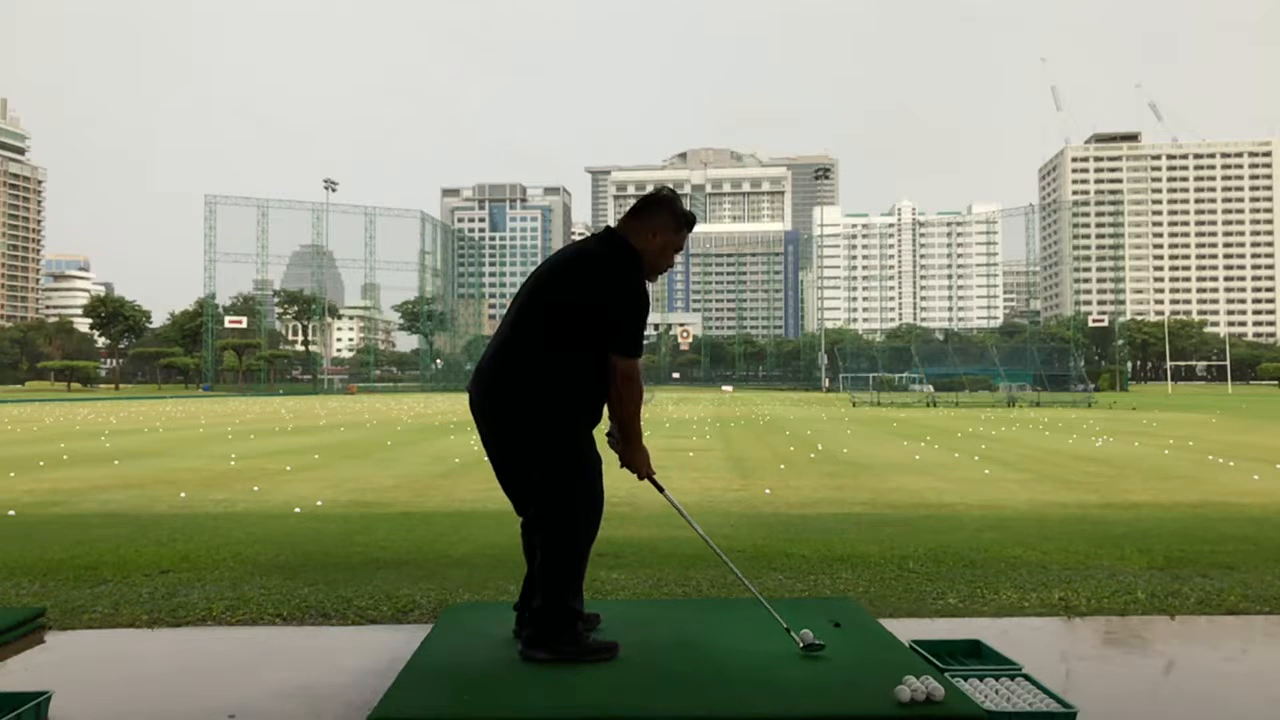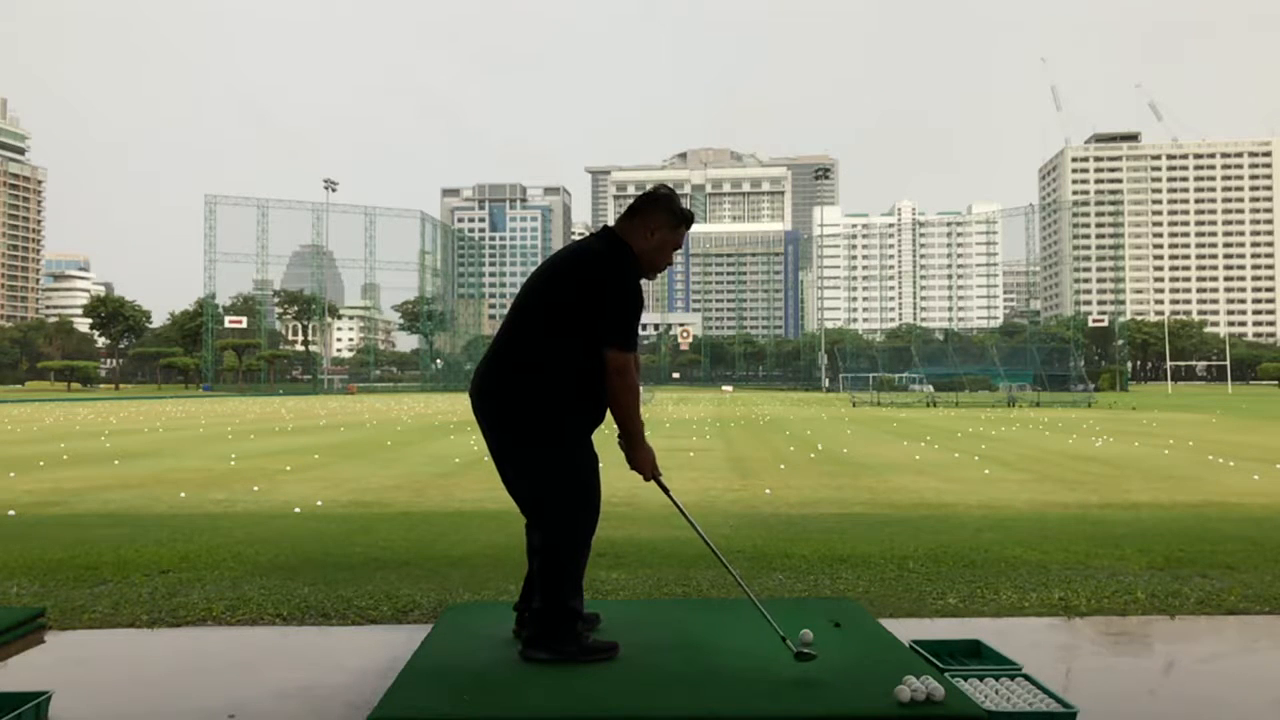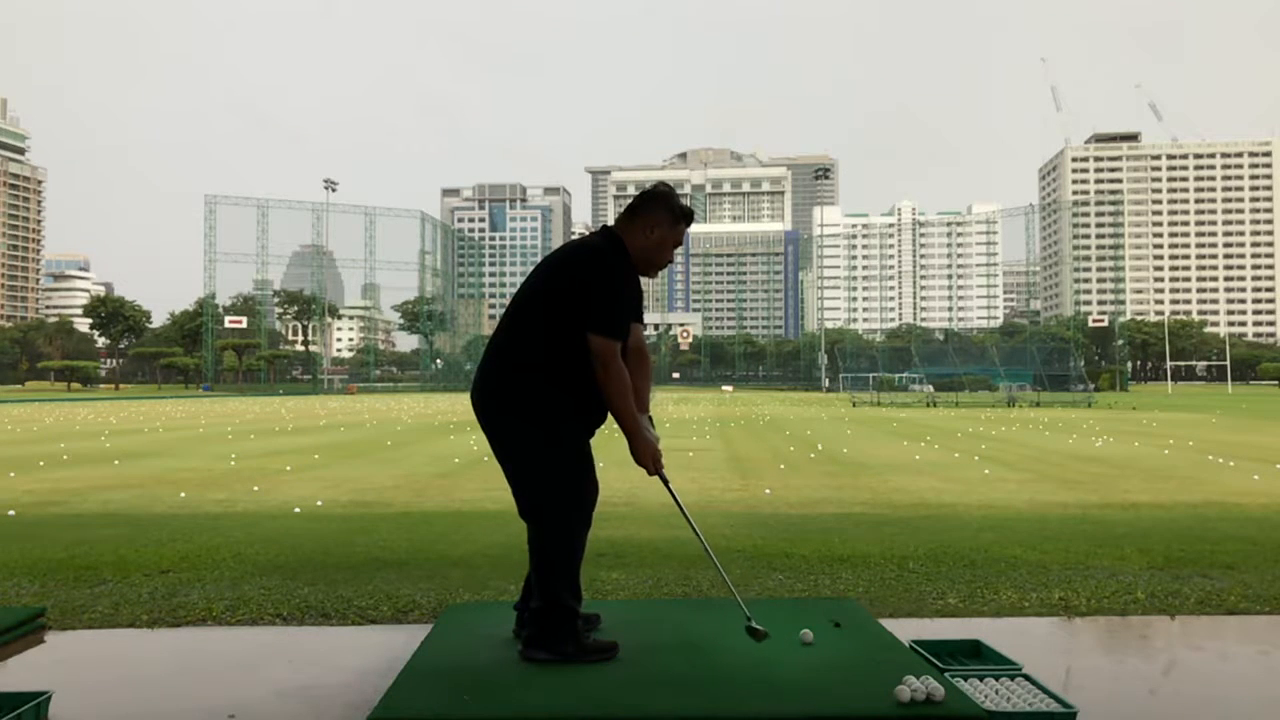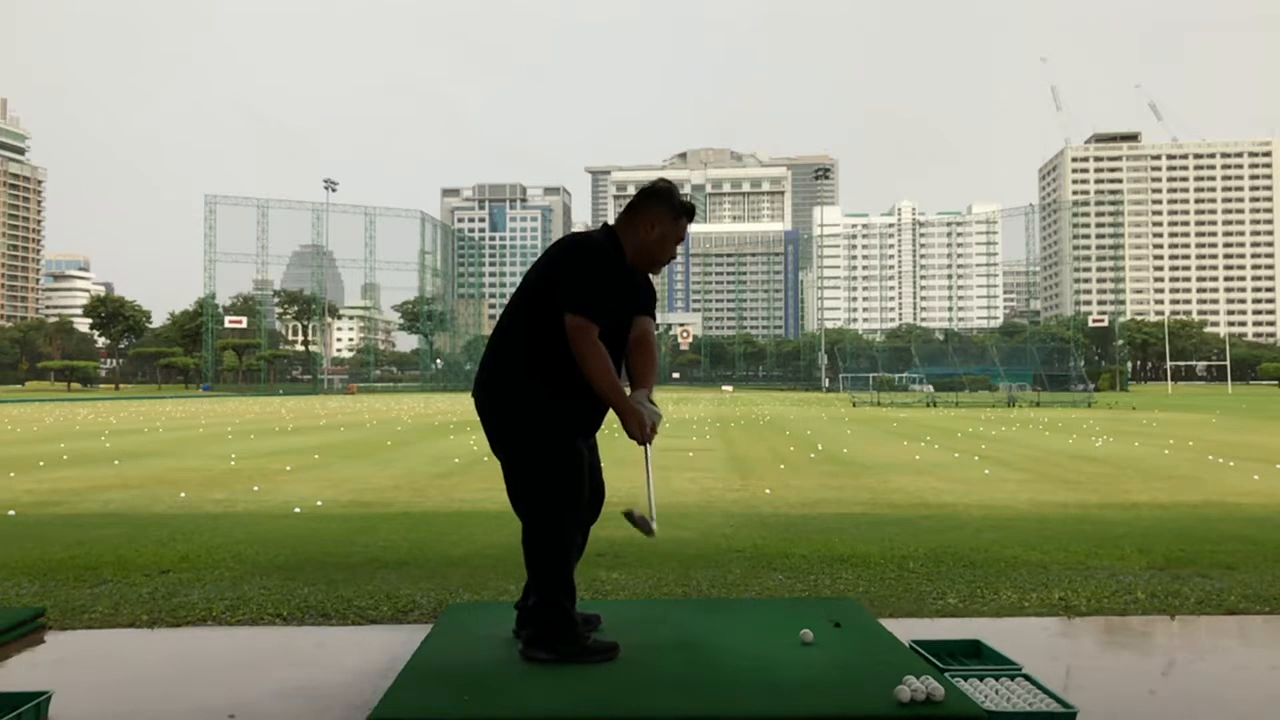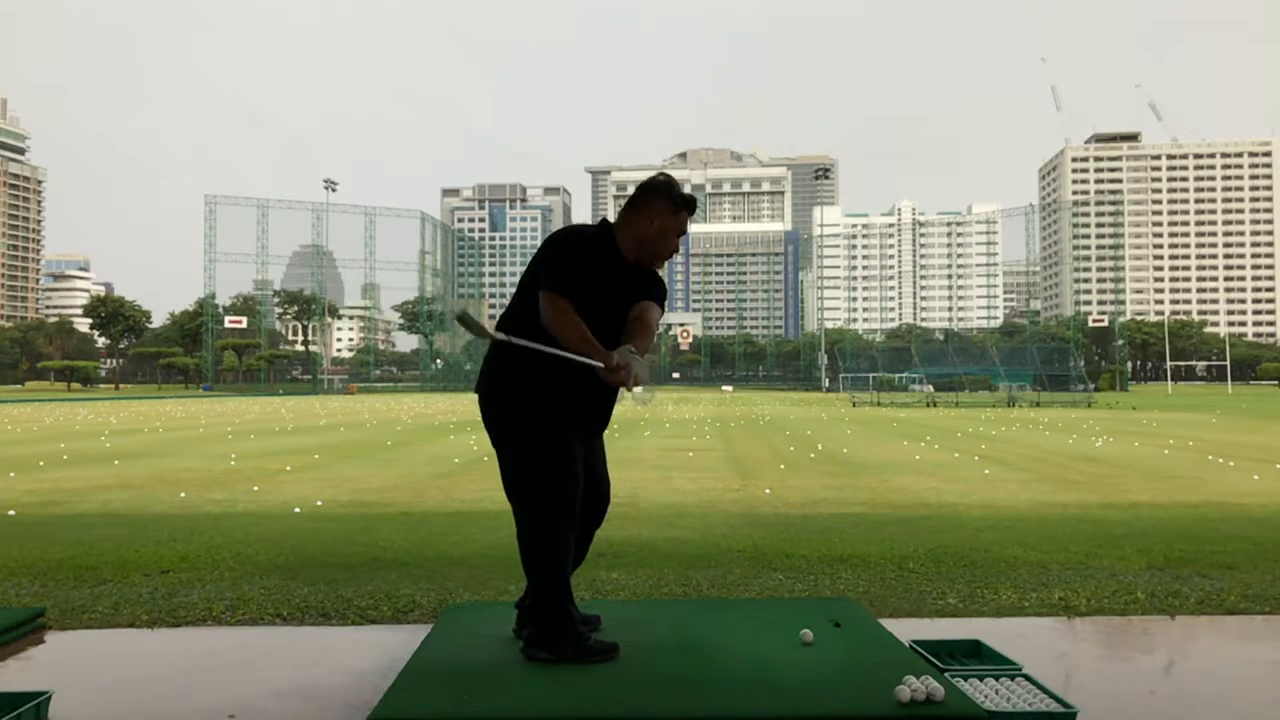
dt=1s
person 1, frame 1
left shoulder: (587, 256)
right shoulder: (622, 279)
right elbow: (624, 375)
left wrist: (617, 429)
right wrist: (632, 443)
left hip: (501, 396)
right hip: (535, 406)
left knee: (549, 509)
right knee: (573, 510)
left ankle: (539, 612)
right ankle: (551, 631)
person 1, frame 2
left shoulder: (595, 258)
right shoulder: (616, 275)
left elbow: (621, 361)
right elbow: (619, 372)
left wrist: (630, 430)
right wrist: (636, 442)
left hip: (511, 397)
right hip: (532, 405)
left knee: (555, 508)
right knee: (570, 510)
left ankle: (539, 612)
right ankle: (552, 632)
person 1, frame 3
left shoulder: (617, 268)
right shoulder: (600, 266)
left elbow: (635, 351)
right elbow: (606, 361)
left wrist: (643, 420)
right wrist: (635, 435)
left hip: (540, 401)
right hip: (523, 402)
left knee: (571, 501)
right knee: (562, 509)
left ankle: (540, 610)
right ankle: (551, 632)
person 1, frame 4
left shoulder: (636, 281)
right shoulder: (586, 256)
left elbow: (641, 339)
right elbow: (583, 341)
left wrist: (643, 397)
right wrist: (624, 408)
left hip: (561, 404)
right hip: (520, 399)
left knee: (581, 501)
right knee: (556, 508)
left ankle: (541, 609)
right ankle: (550, 631)
person 1, frame 5
left shoulder: (647, 279)
right shoulder: (575, 245)
left elbow: (644, 321)
right elbow: (556, 313)
left wrist: (627, 354)
right wrist: (604, 360)
left hip: (577, 406)
right hip: (523, 397)
left knee: (588, 502)
right knee: (551, 507)
left ankle: (541, 608)
right ankle: (549, 631)
